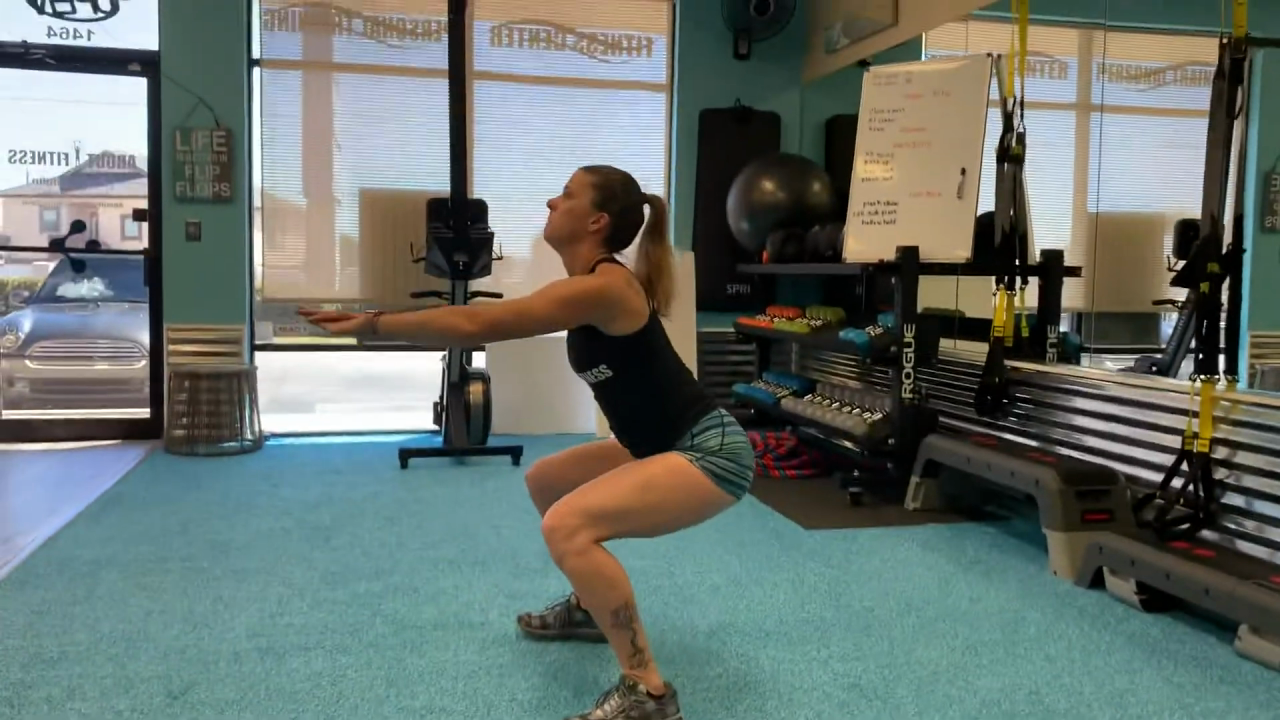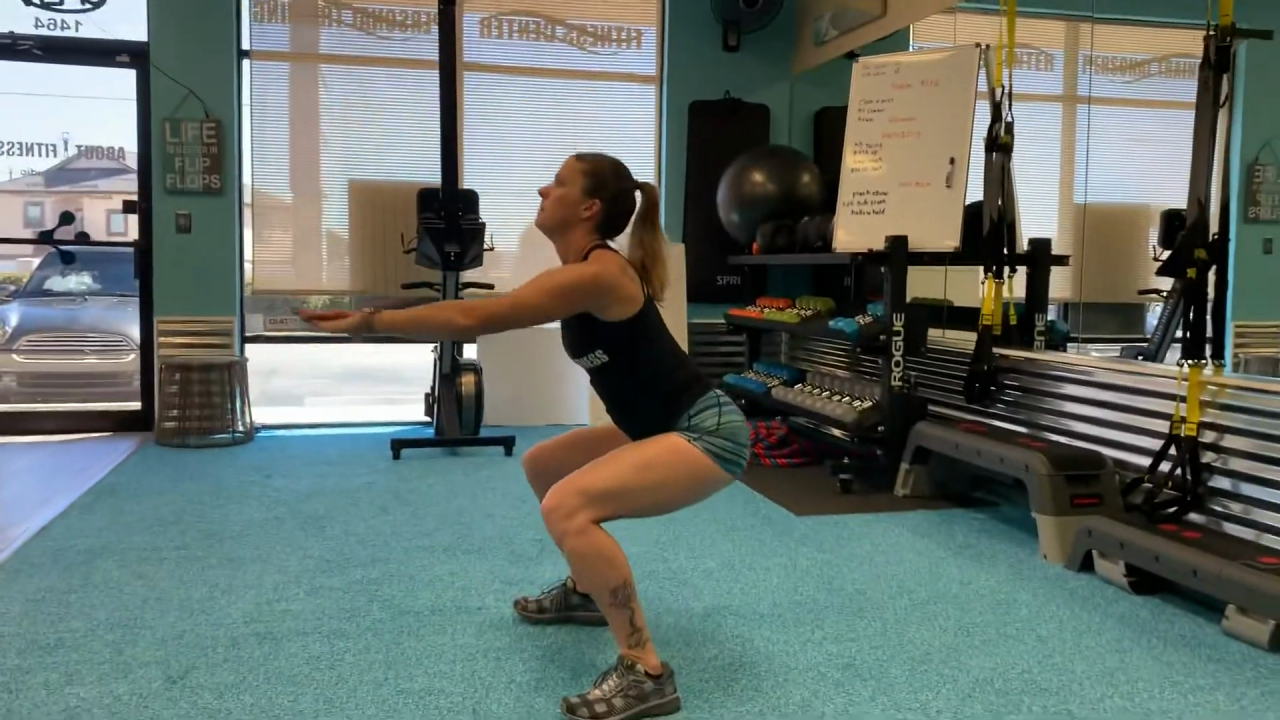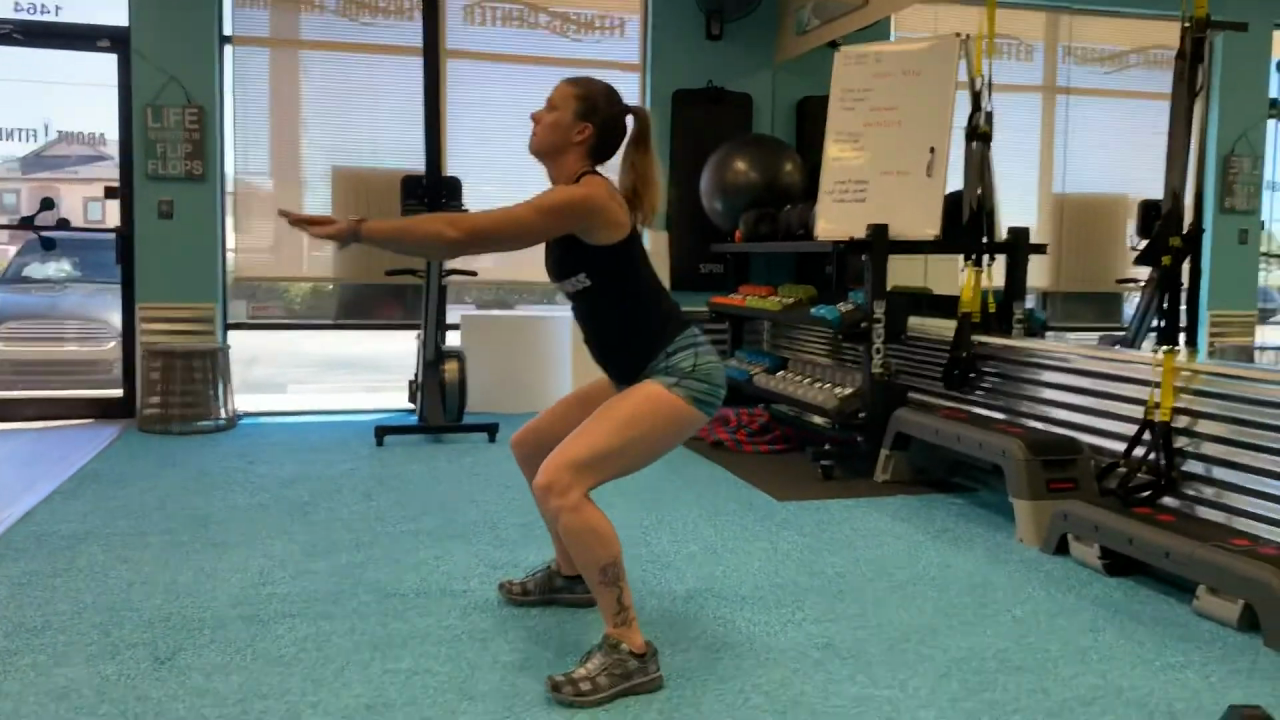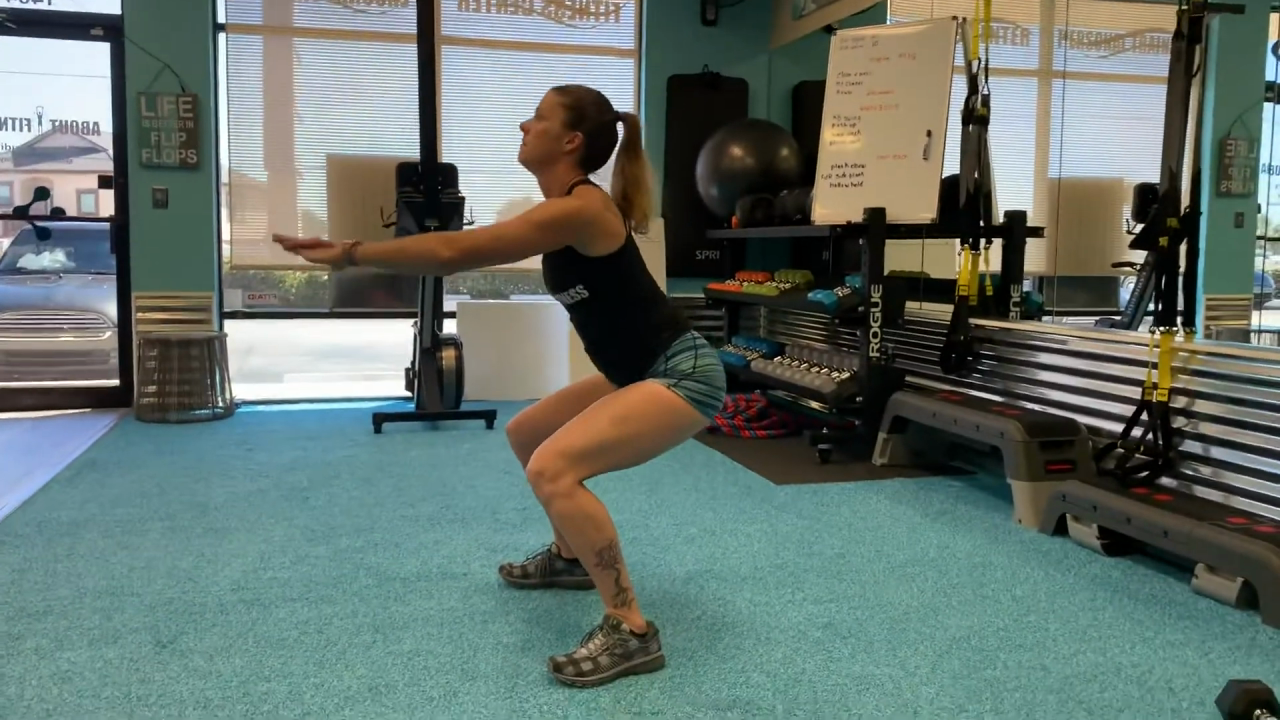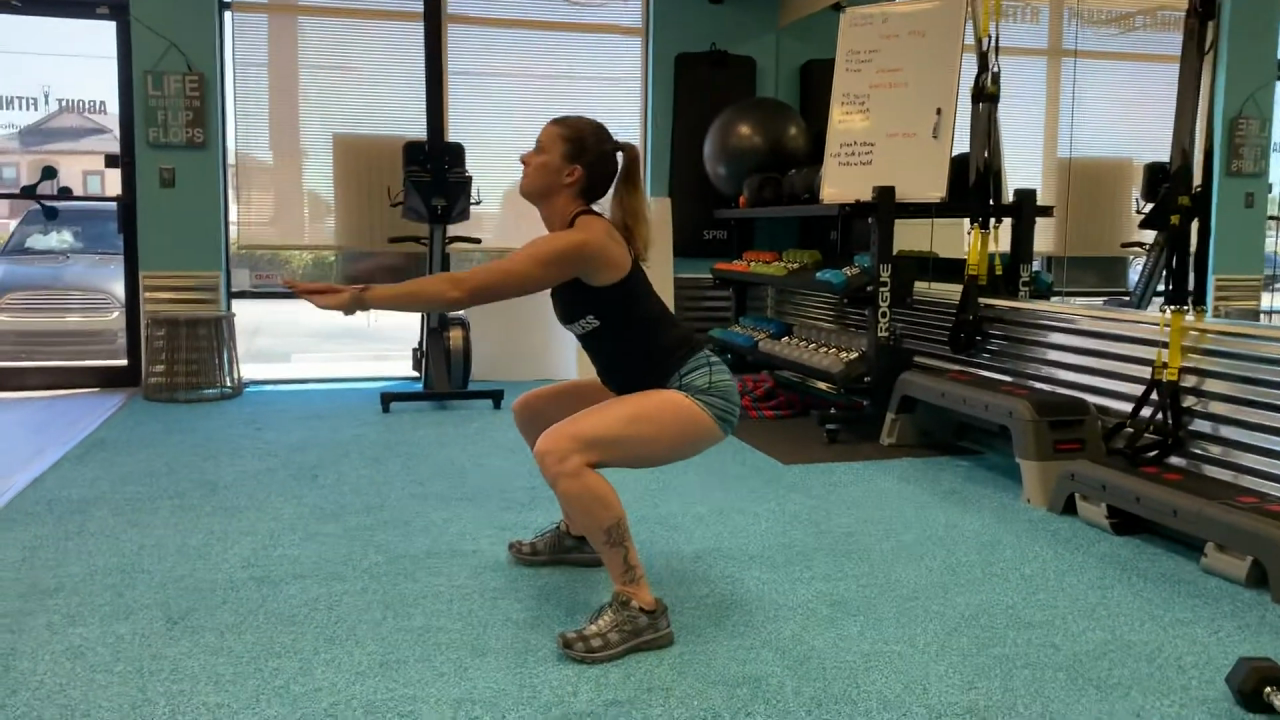
dt=0.4s
person 1, frame 1
left shoulder: (603, 289)
right shoulder: (587, 287)
left elbow: (475, 325)
right elbow: (485, 320)
left wrist: (371, 324)
right wrist: (379, 324)
left hip: (713, 454)
right hip: (670, 446)
left knee: (567, 525)
right knee: (544, 482)
right ankle: (588, 608)
person 1, frame 2
left shoulder: (596, 275)
right shoulder: (583, 273)
left elbow: (474, 319)
right elbow: (485, 313)
left wrist: (365, 321)
right wrist: (373, 315)
left hip: (708, 433)
right hip: (667, 428)
left knee: (566, 506)
right knee: (542, 465)
left ankle: (645, 674)
right ankle: (584, 592)
person 1, frame 3
left shoulder: (586, 198)
right shoulder: (573, 199)
left elbow: (459, 234)
right elbow: (470, 239)
left wrist: (354, 231)
right wrist: (360, 231)
left hip: (681, 372)
right hip: (642, 371)
left knee: (560, 481)
right knee: (530, 447)
left ankle: (630, 652)
right ankle: (570, 573)
person 1, frame 4
left shoulder: (578, 210)
right shoulder: (566, 207)
left elbow: (455, 251)
right elbow: (464, 251)
left wrist: (348, 253)
right wrist: (354, 253)
left hip: (685, 376)
right hip: (643, 373)
left knee: (552, 466)
right knee: (525, 434)
left ankle: (631, 632)
right ankle: (571, 556)
person 1, frame 5
left shoulder: (583, 241)
right shoulder: (572, 236)
left elbow: (462, 290)
right elbow: (472, 285)
left wrist: (358, 299)
right wrist: (365, 293)
left hip: (700, 391)
right hip: (655, 385)
left knee: (560, 449)
right knee: (532, 412)
left ankle: (640, 609)
right ankle: (579, 535)
